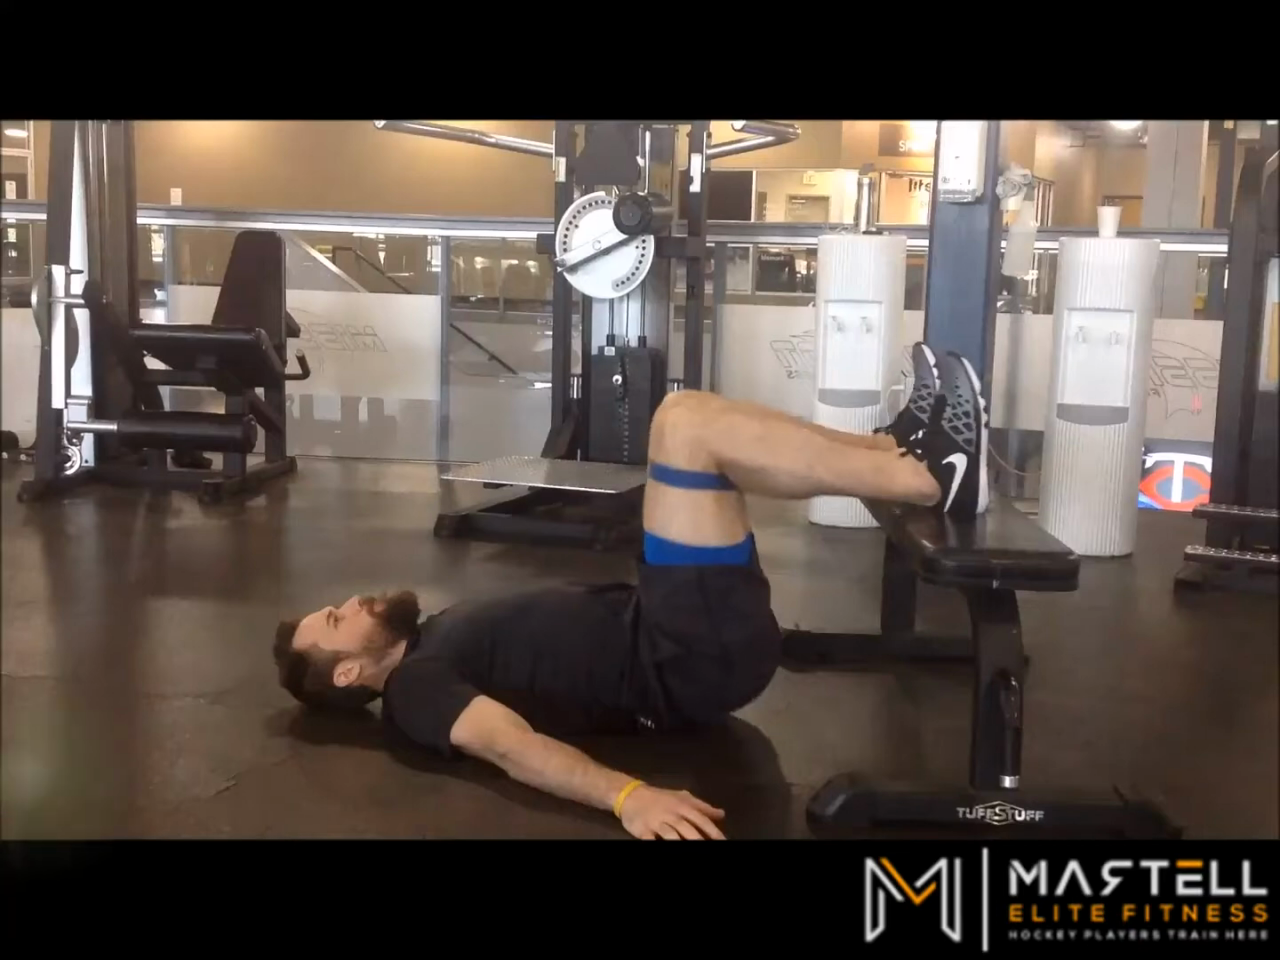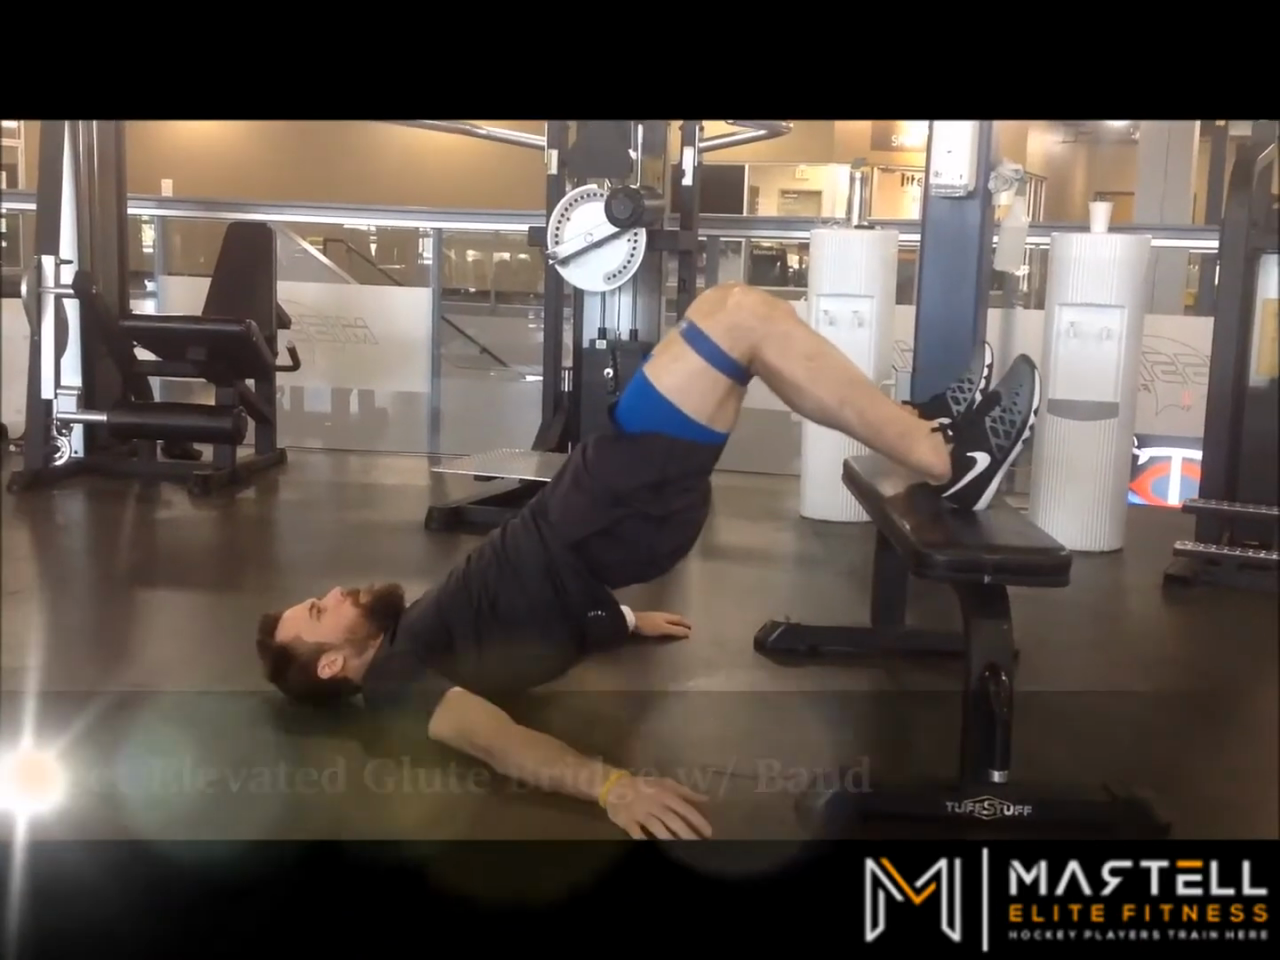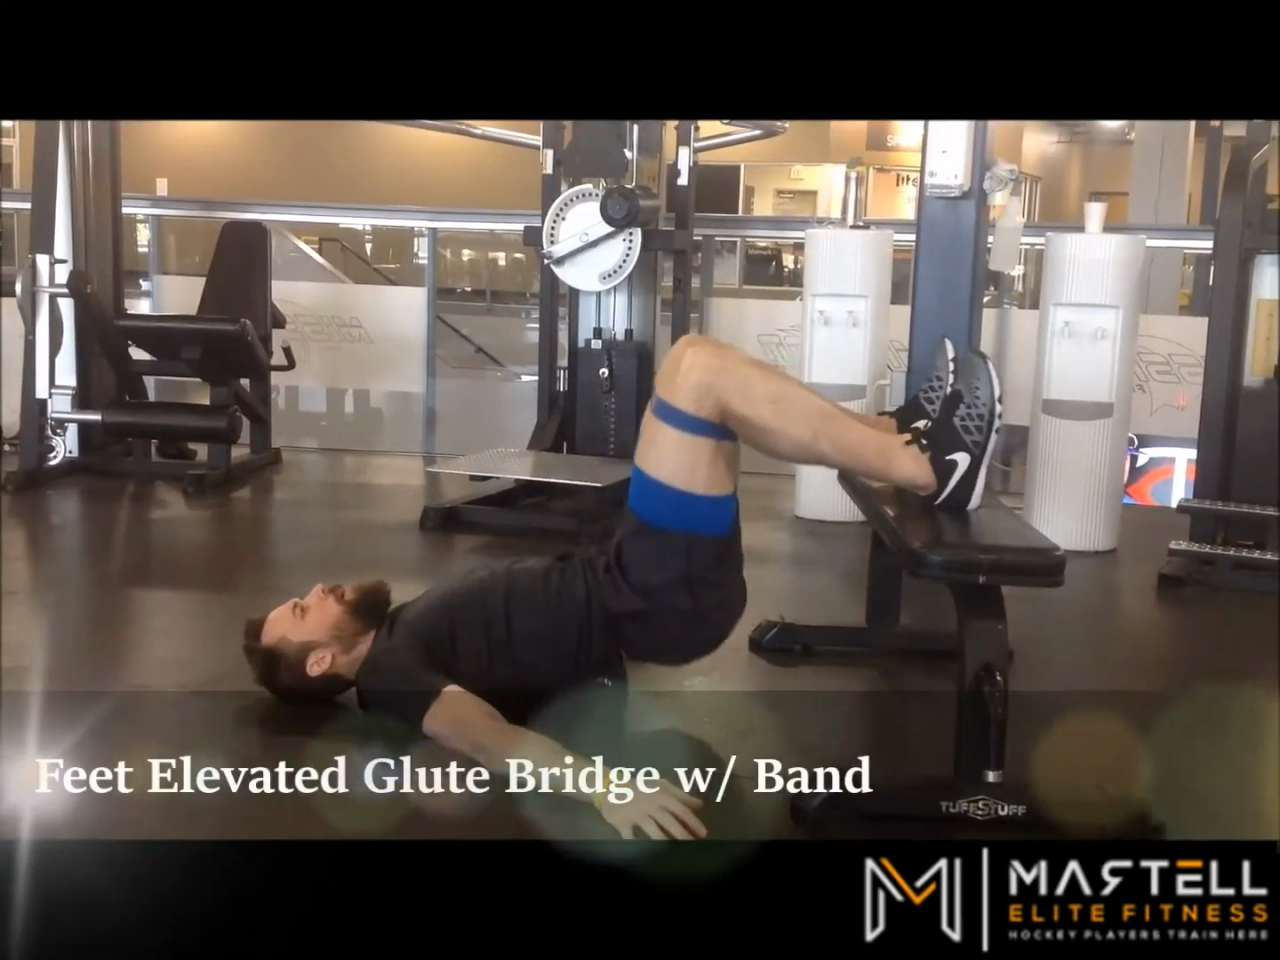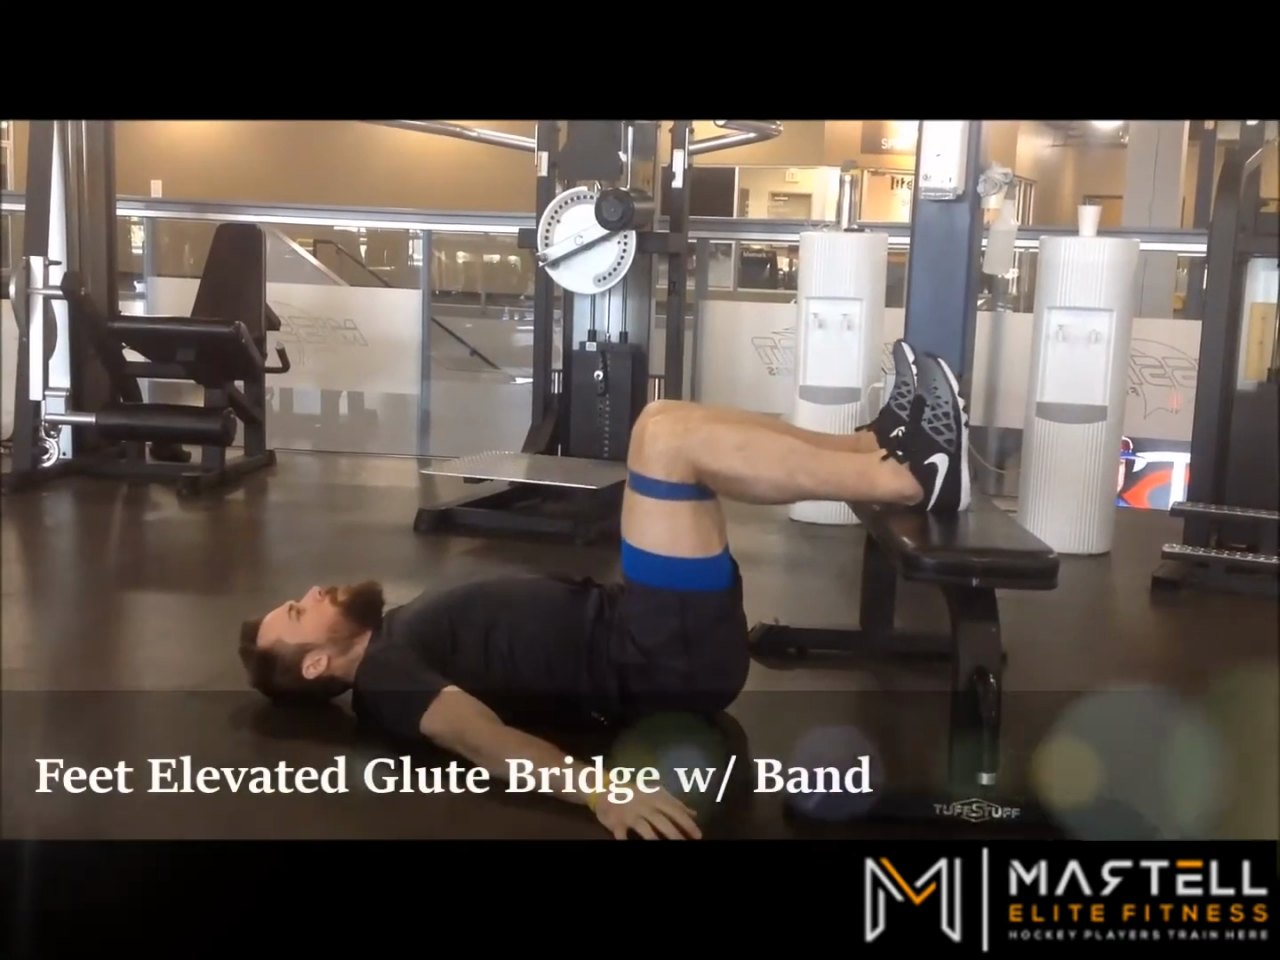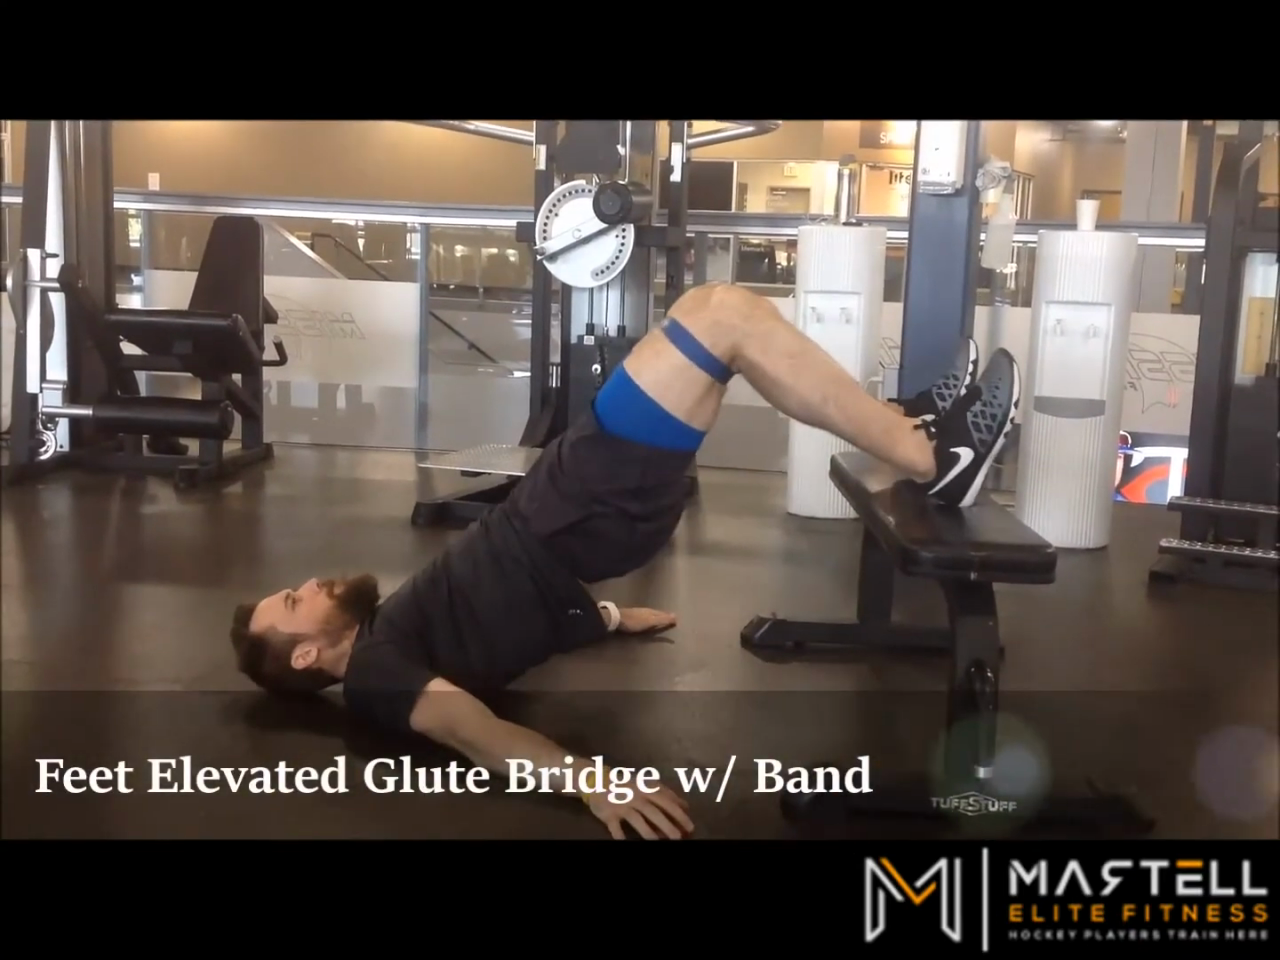
dt=1s
person 1, frame 1
left shoulder: (433, 640)
right shoulder: (416, 689)
right elbow: (513, 746)
right wrist: (627, 794)
left hip: (642, 625)
right hip: (693, 663)
left knee: (698, 432)
right knee: (688, 424)
left ankle: (902, 450)
right ankle: (936, 480)
person 1, frame 2
left shoulder: (411, 635)
right shoulder: (395, 678)
right elbow: (492, 739)
right wrist: (609, 784)
left hip: (589, 517)
right hip: (617, 513)
left knee: (737, 314)
right knee: (740, 314)
left ankle: (924, 430)
right ankle: (947, 461)
person 1, frame 3
left shoulder: (401, 634)
right shoulder: (389, 676)
right elbow: (487, 736)
right wrist: (600, 785)
left hip: (614, 587)
right hip: (659, 599)
left knee: (704, 373)
right knee: (699, 369)
left ankle: (904, 436)
right ankle: (931, 469)
person 1, frame 4
left shoulder: (401, 633)
right shoulder: (387, 680)
right elbow: (480, 737)
right wrist: (595, 790)
left hip: (618, 619)
right hip: (660, 660)
left knee: (678, 432)
right knee: (668, 436)
left ankle: (882, 446)
right ankle: (915, 478)
person 1, frame 5
left shoulder: (385, 635)
right shoulder: (374, 674)
right elbow: (471, 730)
right wrist: (589, 779)
left hip: (564, 516)
right hip: (588, 511)
left knee: (725, 317)
right knee: (722, 313)
left ankle: (909, 427)
right ankle: (930, 456)
